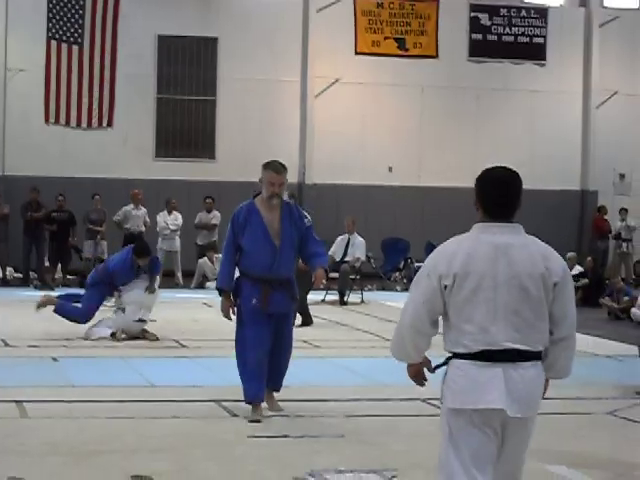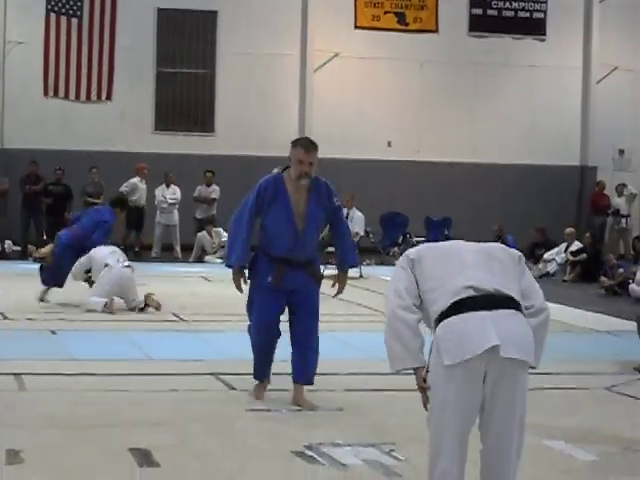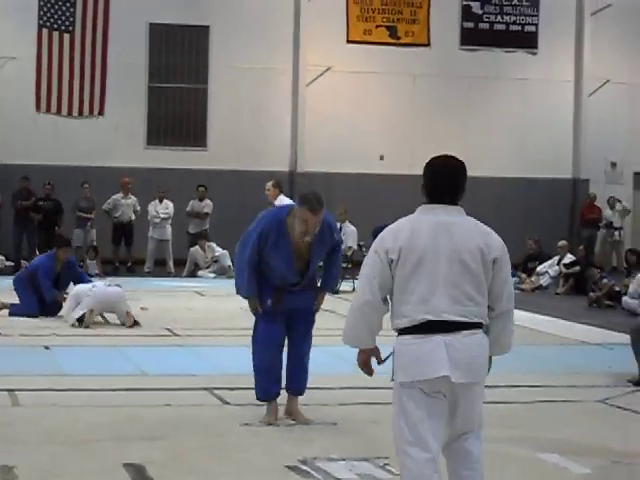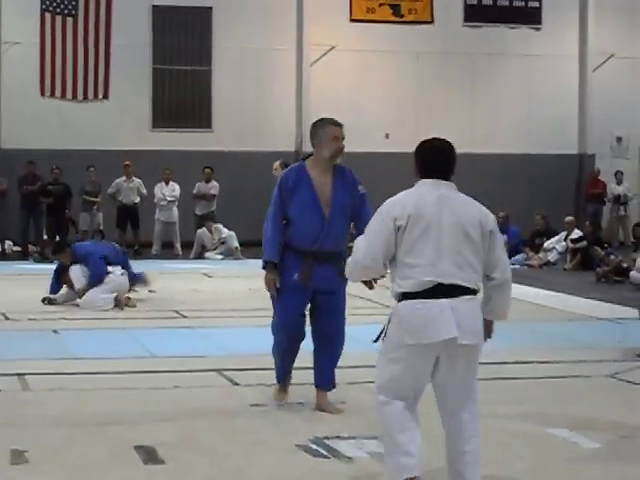
dt=0.7s
person 1, frame 1
left shoulder: (450, 253)
right shoulder: (548, 258)
left elbow: (417, 318)
right elbow: (564, 327)
left wrist: (414, 357)
right wrist: (548, 371)
left hip: (470, 379)
right hip: (524, 379)
person 1, frame 2
left shoulder: (415, 256)
right shoulder: (504, 252)
left elbow: (400, 312)
right elbow: (538, 309)
left wrist: (417, 366)
right wrist: (528, 360)
left hip: (459, 333)
right hip: (513, 331)
left knee: (447, 437)
right knee: (504, 438)
person 1, frame 3
left shoulder: (395, 234)
right shoulder: (488, 238)
left elbow: (368, 297)
right elbow: (503, 304)
left wrist: (365, 344)
right wrist: (490, 349)
left hip: (418, 351)
right hip: (469, 349)
left knee: (419, 449)
right knee: (466, 436)
person 1, frame 4
left shoulder: (399, 205)
right shoulder: (479, 212)
left elbow: (365, 260)
right elbow: (499, 274)
left wrist: (362, 271)
right wrist: (490, 314)
left hip: (416, 315)
right hip: (464, 314)
left knee: (393, 396)
right knee: (461, 407)
person 2, frame 1
left shoulder: (295, 214)
right shoulder: (243, 214)
left elbow: (311, 245)
right elbow: (230, 255)
left wrist: (318, 266)
right wrist: (225, 293)
left hip: (284, 292)
right hip: (253, 292)
left knee: (281, 348)
right knee: (254, 349)
left ankle: (269, 390)
right ankle: (256, 405)
person 2, frame 2
left shoulder: (324, 191)
right shoulder: (268, 187)
left elbow: (340, 229)
right elbow: (242, 222)
left wrist: (343, 268)
right wrist: (238, 264)
left hip: (306, 272)
right hip: (270, 269)
left knee: (306, 332)
right knee: (263, 327)
left ankle: (299, 391)
right ankle: (262, 379)
person 2, frame 3
left shoulder: (329, 227)
right shoulder: (268, 222)
left elbow: (333, 257)
right elbow: (245, 257)
left wrist: (325, 289)
right wrist: (250, 294)
left hip: (304, 293)
right hip: (270, 291)
left knee: (300, 347)
right knee: (267, 346)
left ankle: (292, 403)
right ankle: (271, 405)
person 2, frame 4
left shoulder: (348, 179)
right shoulder: (292, 177)
left elbow: (364, 221)
right elbow: (274, 222)
right wrist: (270, 265)
left hip: (332, 268)
right hip: (295, 267)
left knee: (331, 334)
right knee: (287, 329)
left ankle: (322, 395)
right ankle: (283, 381)
